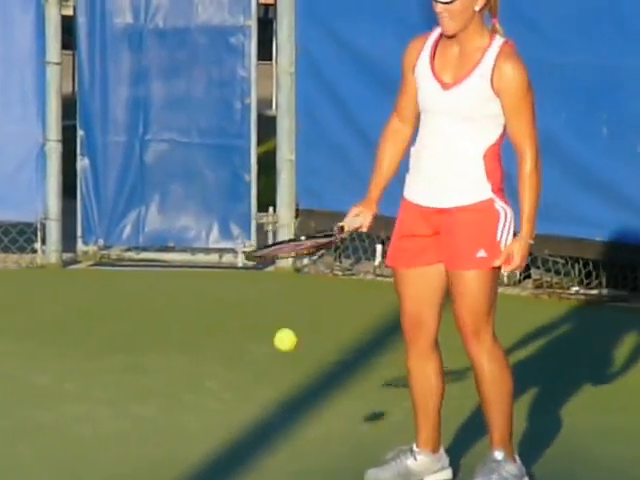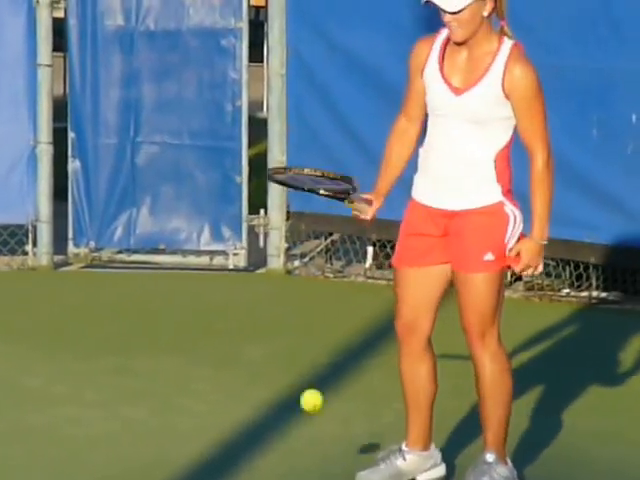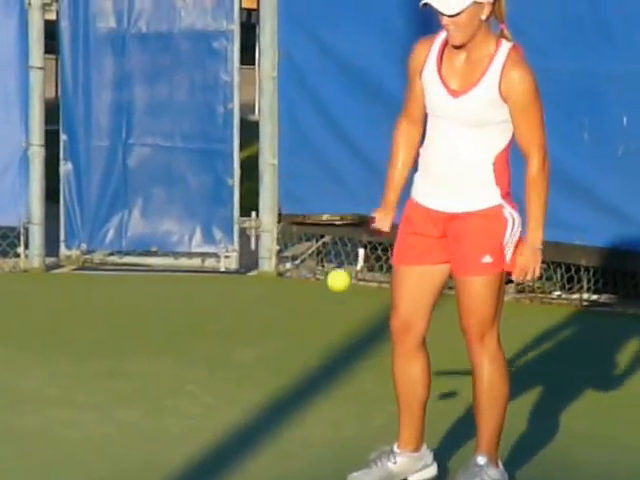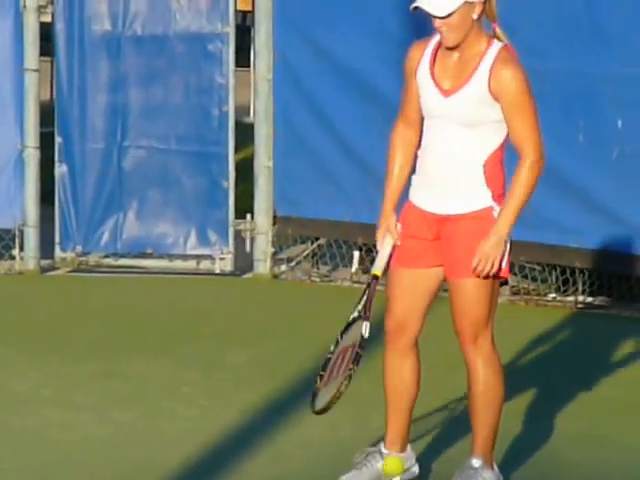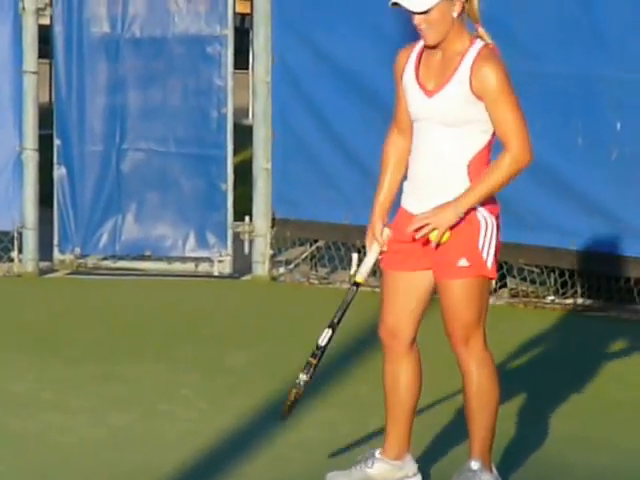
dt=0.2s
person 1, frame 1
left shoulder: (505, 64)
right shoulder: (420, 49)
left elbow: (528, 154)
left wrist: (526, 233)
right wrist: (372, 198)
left hip: (475, 210)
right hip: (418, 209)
left knee: (476, 336)
right knee: (416, 333)
person 1, frame 2
left shoulder: (515, 68)
right shoulder: (426, 51)
left elbow: (540, 155)
left wrist: (538, 233)
right wrist: (380, 192)
left hip: (483, 214)
right hip: (425, 209)
left knee: (481, 339)
right knee: (409, 330)
person 1, frame 3
left shoulder: (512, 71)
right shoulder: (425, 52)
left elbow: (536, 159)
left wrist: (534, 239)
right wrist: (389, 200)
left hip: (483, 217)
right hip: (425, 212)
left knee: (480, 341)
right knee: (404, 329)
person 1, frame 4
left shoulder: (503, 69)
right shoulder: (420, 54)
left elbow: (532, 156)
left wrist: (501, 231)
right wrist: (388, 209)
left hip: (476, 220)
right hip: (421, 214)
left knee: (474, 342)
right knee: (398, 330)
person 1, frame 5
left shoulder: (485, 66)
right shoulder: (408, 59)
left elbow: (519, 151)
left wrist: (458, 207)
right wrist: (378, 212)
left hip: (466, 221)
right hip: (413, 218)
left knee: (467, 344)
right knee: (393, 334)
